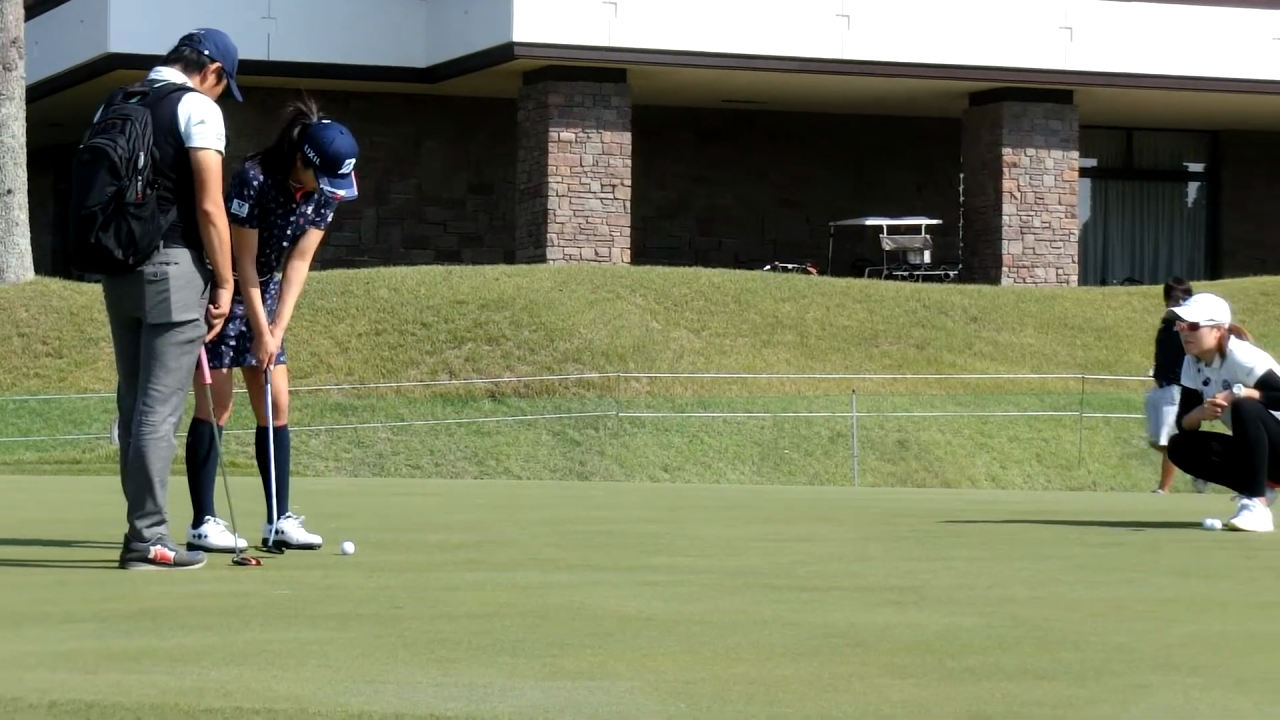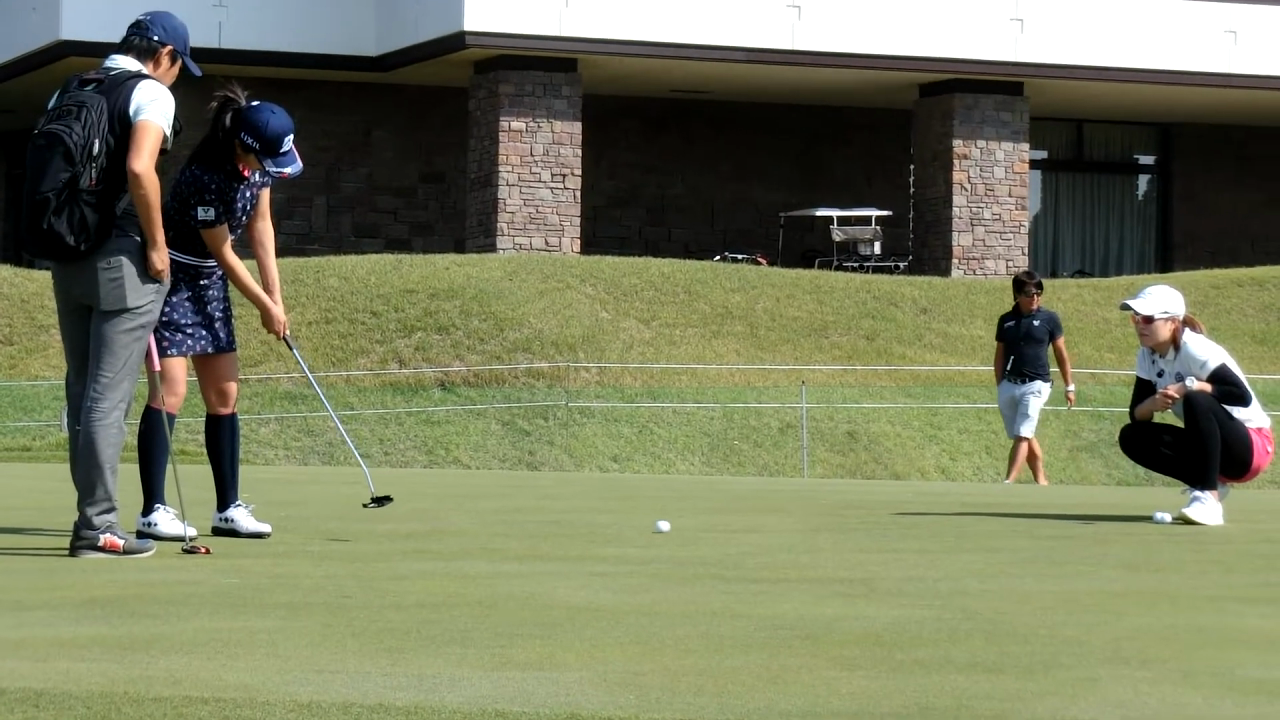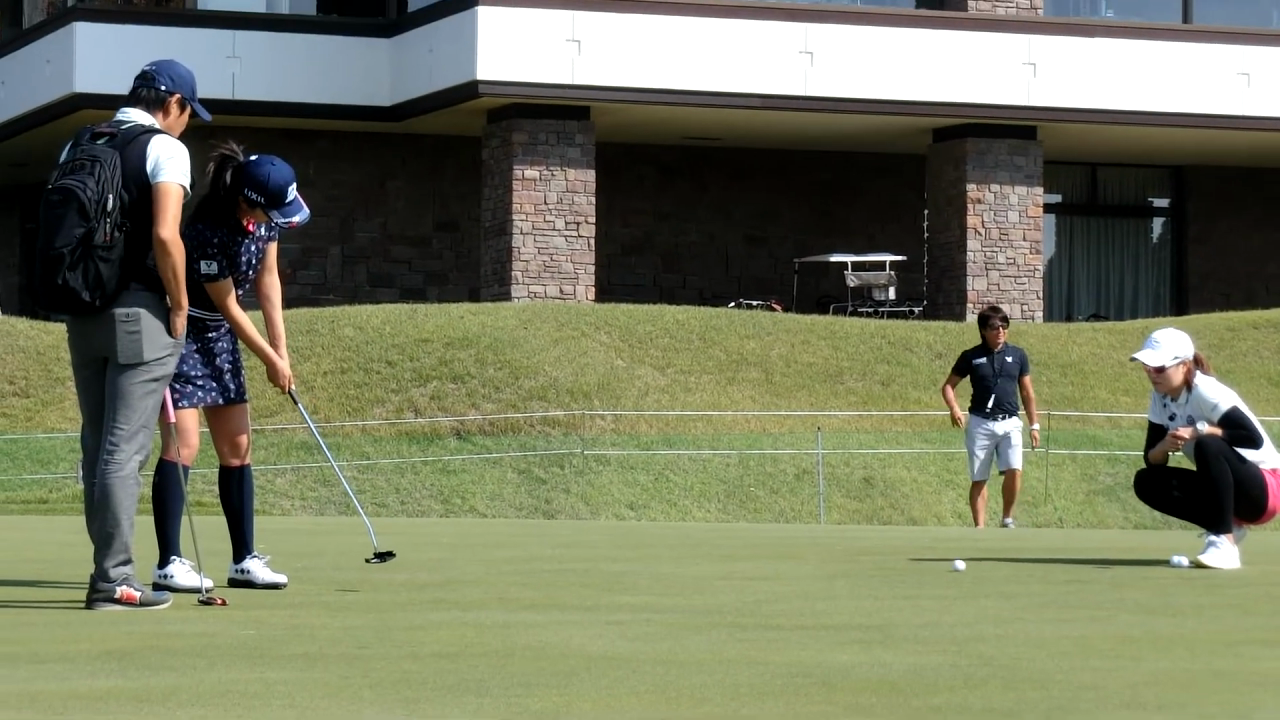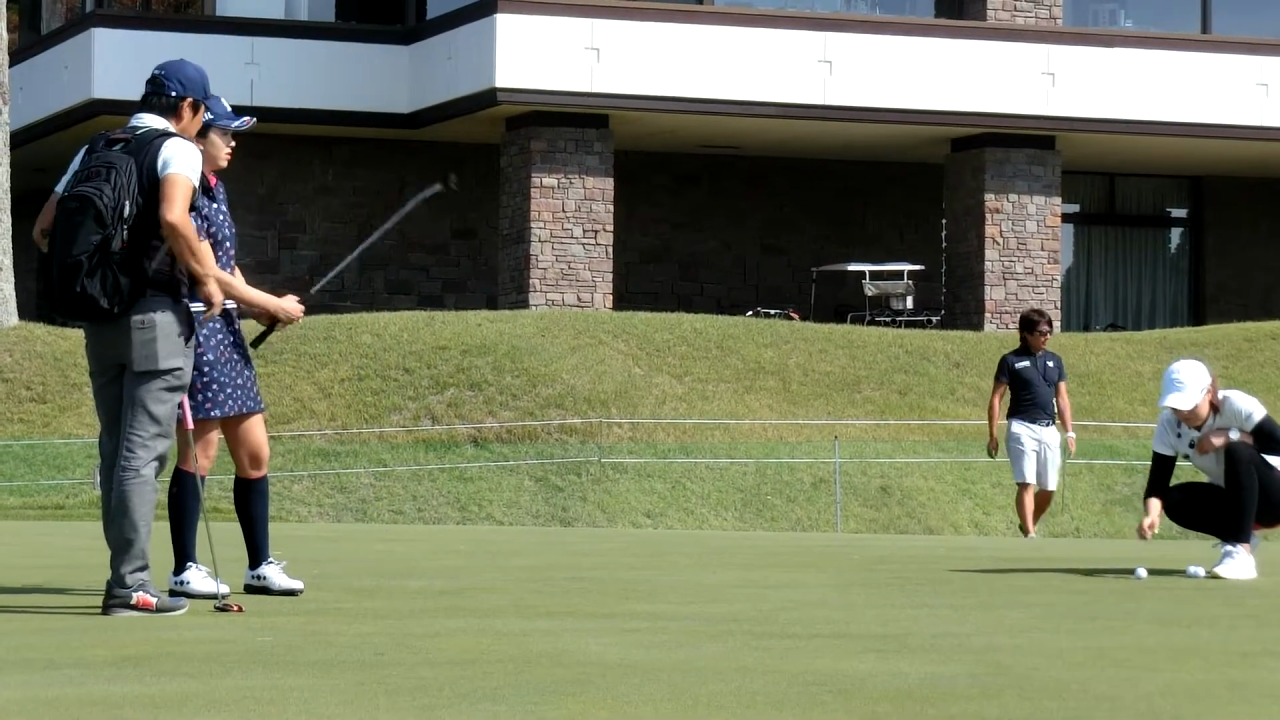
dt=1s
person 1, frame 1
right shoulder: (198, 107)
right elbow: (209, 207)
right wrist: (225, 284)
left hip: (119, 268)
right hip: (172, 266)
left knee: (134, 404)
right knee: (159, 408)
left ankle: (144, 527)
right ankle: (148, 539)
person 1, frame 2
left shoulder: (70, 92)
right shoulder: (151, 92)
left elbow: (46, 171)
right elbow: (139, 169)
left wrist: (67, 232)
right wrist: (157, 243)
left hip: (68, 256)
right hip: (120, 257)
left knee: (82, 392)
right knee: (108, 397)
left ankle: (92, 516)
right ankle: (98, 527)
person 1, frame 3
left shoulder: (79, 146)
right shoulder: (165, 147)
right elbow: (165, 235)
right wrist: (179, 307)
left hip: (83, 312)
right hip: (137, 311)
left knee: (98, 445)
right knee: (124, 448)
left ankle: (110, 568)
right ankle: (113, 579)
person 1, frame 4
left shoulder: (93, 151)
right shoulder: (176, 149)
left elbow: (44, 229)
right elbow: (173, 218)
right wrist: (207, 278)
left hip: (101, 316)
right hip: (155, 314)
left knee: (116, 449)
right knee: (142, 452)
left ankle: (127, 574)
right ankle: (129, 585)
person 2, frame 1
left shoulder: (324, 193)
right shoulder: (253, 178)
left elbow: (298, 262)
right elbow: (244, 261)
left wrist: (278, 329)
right wrist: (263, 330)
left hip: (263, 291)
left knee: (276, 406)
right knee: (216, 403)
left ankle: (279, 519)
right ankle: (203, 522)
person 2, frame 2
left shoulder: (260, 162)
right shoulder: (205, 176)
left elbow: (261, 224)
right elbow: (224, 252)
left wrist: (276, 294)
right wrist: (265, 306)
left hip: (211, 282)
right hip: (173, 279)
left knee: (225, 395)
right knee: (171, 392)
left ankle: (229, 508)
right ankle: (153, 511)
person 2, frame 3
left shoulder: (266, 215)
right shoulder: (209, 229)
left elbow: (268, 278)
right elbow: (229, 305)
left wrist: (281, 348)
right wrist: (271, 360)
left hip: (219, 334)
right hip: (182, 331)
left knee: (237, 446)
right knee: (183, 444)
left ankle: (244, 560)
right ankle: (169, 563)
person 2, frame 4
left shoulder: (217, 191)
left wrist: (258, 308)
right wrist: (272, 304)
left hip: (226, 332)
right hip: (196, 328)
left knee: (255, 454)
right knee: (200, 450)
left ankle: (260, 566)
right ankle: (184, 570)
person 3, frame 1
left shoulder: (1242, 357)
right shoulder: (1191, 364)
right elbow: (1183, 424)
left wrist: (1237, 392)
right wrist: (1199, 413)
right hip: (1255, 453)
left knee: (1245, 408)
right knee: (1180, 446)
left ankle: (1256, 505)
right ankle: (1258, 491)
person 3, frame 2
left shoulder: (1196, 349)
right shoulder: (1147, 355)
left elbow: (1243, 396)
right elbow: (1136, 415)
left wrist: (1189, 385)
right wrist: (1152, 403)
right hip: (1211, 447)
left knee: (1197, 400)
right knee: (1132, 437)
left ankle: (1209, 499)
right ankle: (1211, 486)
person 3, frame 3
left shoulder: (1205, 391)
right shoulder: (1160, 398)
left elbow: (1254, 438)
right elbow: (1151, 460)
left wrist: (1199, 429)
right wrist: (1163, 446)
right hip: (1226, 490)
left knee: (1208, 445)
right knee: (1146, 481)
left ankle: (1225, 543)
right ankle: (1227, 527)
person 3, frame 4
left shoulder: (1236, 404)
right shoulder: (1168, 425)
right elbow: (1157, 485)
left wrist: (1230, 436)
right wrist: (1151, 515)
right hip: (1233, 500)
left knee: (1238, 451)
right knee: (1174, 500)
left ankle: (1241, 552)
right ankle: (1241, 538)
person 4, frame 1
right shoulder: (1166, 322)
left hip: (1176, 390)
right hip: (1159, 389)
left knee: (1165, 442)
right knee: (1156, 440)
left ankle: (1163, 491)
person 4, frame 2
left shoulder: (1049, 319)
right shoulder: (1006, 320)
left elbow: (1061, 354)
left wrist: (1069, 386)
right wrist: (999, 385)
left hip: (1035, 386)
right hip: (1009, 385)
left knee: (1023, 436)
right knee: (1024, 437)
left ankle: (1008, 484)
right ankle: (1041, 483)
person 4, frame 3
left shoulder: (1018, 355)
right shoulder: (970, 356)
left elbow: (1027, 392)
right elbow: (948, 386)
left wrist: (1034, 424)
right wrist: (954, 408)
left hip: (1009, 423)
right hip: (979, 425)
left knee: (1013, 471)
right knee: (979, 479)
left ankle: (1007, 519)
right ankle: (979, 528)
person 4, frame 4
left shoulder: (1055, 361)
right shoulder: (1010, 361)
left elbow: (1063, 398)
right elbow: (996, 399)
left wrist: (1069, 432)
right wrist: (993, 435)
left hip: (1050, 430)
right hip: (1023, 428)
left knee: (1048, 488)
right knee: (1027, 484)
left ankle: (1028, 524)
right ankle: (1030, 536)
